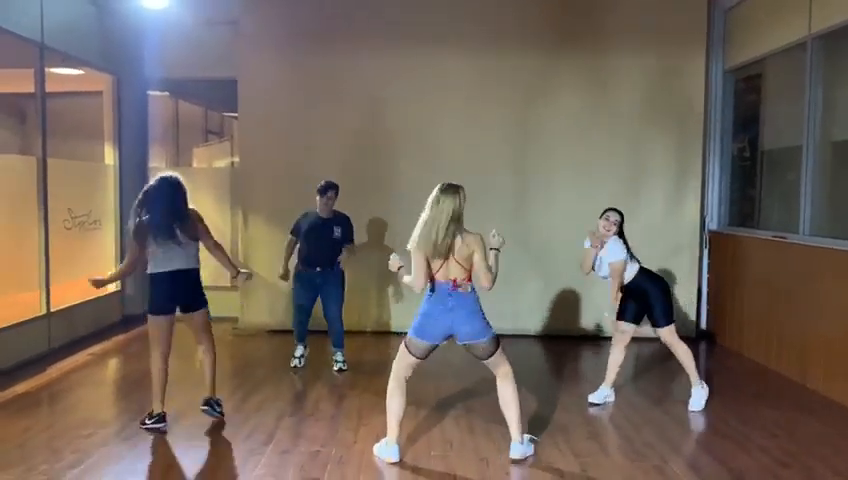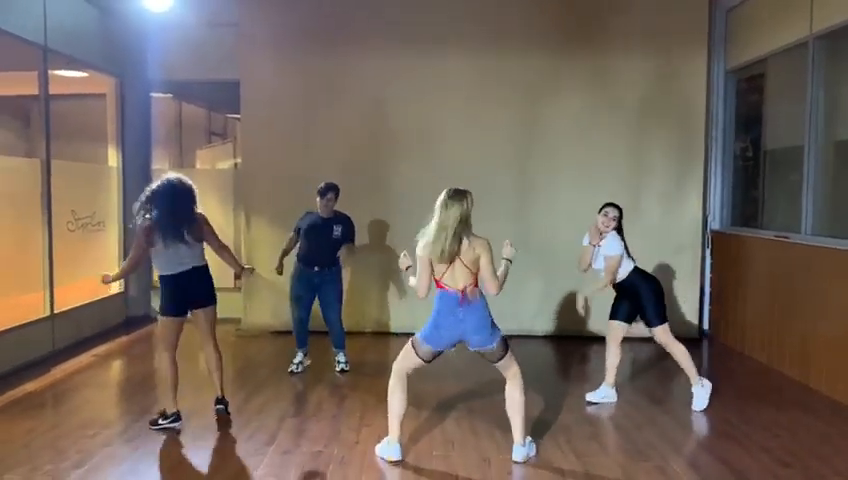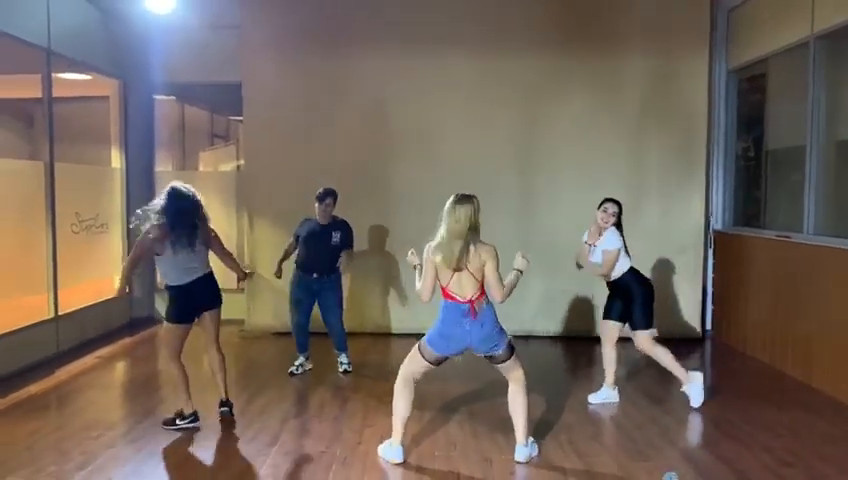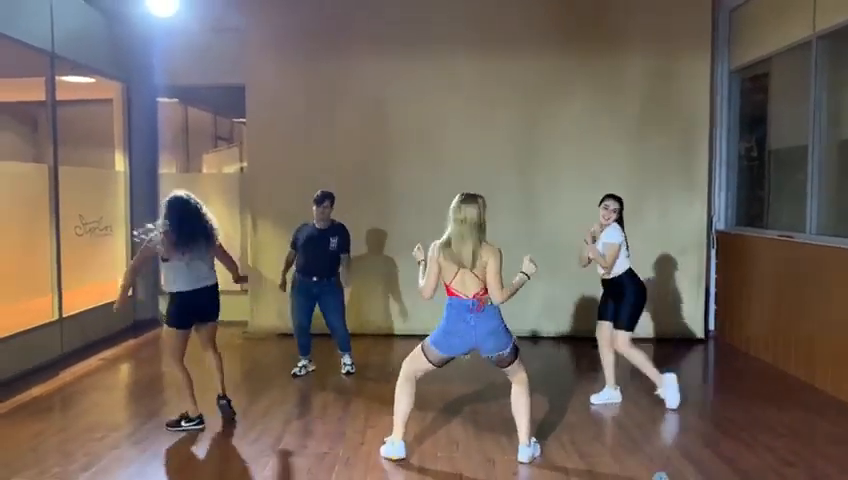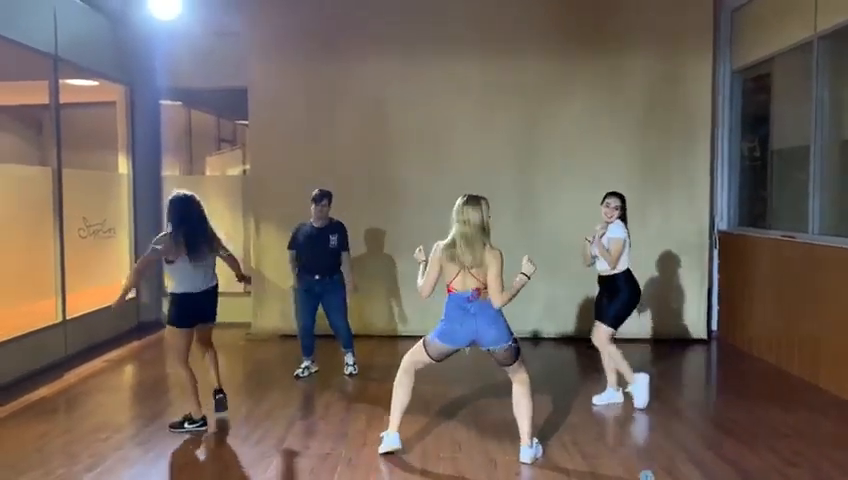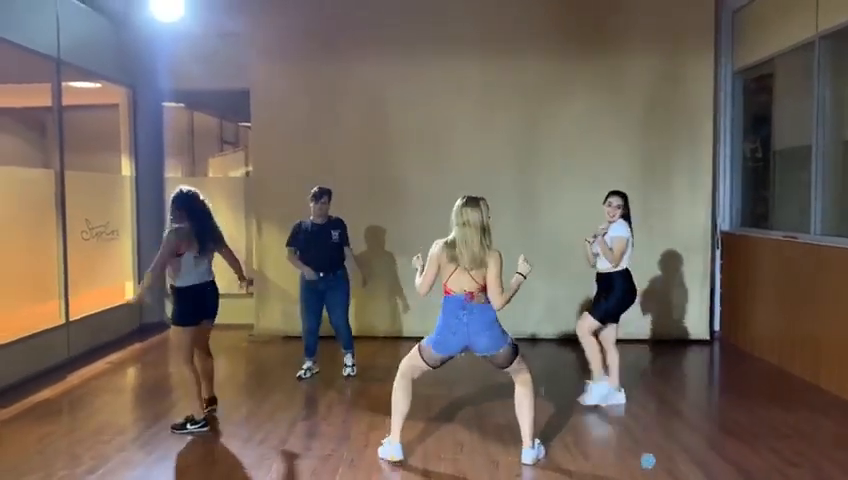
dt=0.1s
person 1, frame 1
left shoulder: (421, 238)
right shoulder: (472, 240)
left elbow: (418, 285)
right elbow: (486, 283)
left wrist: (400, 270)
right wrist: (494, 250)
left hip: (434, 313)
right hip: (468, 313)
left knee: (399, 374)
right knee: (504, 373)
left ankle: (390, 446)
right ankle: (518, 443)
person 1, frame 2
left shoulder: (428, 244)
right shoulder: (480, 244)
left elbow: (422, 290)
right elbow: (493, 289)
left wrist: (408, 268)
right wrist: (506, 260)
left hip: (444, 319)
right hip: (477, 319)
left knee: (399, 371)
right knee: (513, 374)
left ankle: (392, 445)
right ankle: (521, 445)
person 1, frame 3
left shoulder: (433, 250)
right shoulder: (487, 251)
left elbow: (425, 296)
right elbow: (498, 296)
left wrist: (417, 267)
right wrist: (518, 271)
left hip: (450, 326)
right hip: (484, 326)
left knee: (406, 374)
right knee: (516, 376)
left ankle: (394, 446)
right ankle: (523, 446)
person 1, frame 4
left shoulder: (438, 248)
right shoulder: (490, 252)
left elbow: (426, 293)
right elbow: (498, 297)
left wrist: (422, 263)
right wrist: (525, 274)
left hip: (454, 325)
right hip: (490, 325)
left knee: (408, 373)
right knee: (519, 378)
left ankle: (396, 443)
right ankle: (526, 447)
person 1, frame 5
left shoulder: (442, 249)
right shoulder: (492, 254)
left elbow: (425, 291)
right elbow: (498, 301)
left wrist: (423, 263)
right wrist: (525, 276)
left hip: (455, 322)
right hip: (489, 322)
left knee: (407, 366)
right knee: (520, 378)
left ankle: (391, 436)
right ankle: (527, 447)
person 1, frame 6
left shoulder: (440, 248)
right shoulder: (492, 255)
left elbow: (422, 290)
right elbow: (497, 302)
left wrist: (419, 268)
right wrist: (521, 275)
left hip: (450, 327)
right hip: (484, 326)
left knee: (405, 372)
right knee: (523, 377)
left ankle: (393, 445)
right ankle: (529, 448)
person 2, frame 1
left shoulder: (143, 226)
right shoulder: (191, 218)
left elbow: (130, 265)
right elbow: (214, 247)
left wrist: (105, 281)
right wrist: (236, 272)
left hip: (160, 287)
right hip: (189, 283)
left knee: (159, 351)
right knee: (206, 342)
left ankle: (158, 413)
right ankle: (211, 399)
person 2, frame 2
left shoulder: (149, 226)
right shoulder: (197, 220)
left elbow: (133, 263)
right elbow: (219, 247)
left wrist: (113, 278)
right wrist: (240, 269)
left hip: (172, 288)
right hip: (200, 282)
left knee: (166, 351)
right knee: (209, 343)
left ankle: (171, 412)
right ankle: (220, 399)
person 2, frame 3
left shoulder: (155, 232)
right shoulder: (201, 228)
left elbow: (132, 262)
right elbow: (224, 253)
left wrist: (122, 287)
right wrist: (241, 273)
left hip: (181, 296)
right hip: (208, 290)
left knee: (171, 355)
right knee: (213, 347)
left ankle: (188, 412)
right ankle: (224, 402)
person 2, frame 4
left shoulder: (162, 239)
right shoulder: (206, 233)
left elbow: (133, 269)
right elbow: (226, 259)
left wrist: (122, 297)
right wrist: (238, 277)
left hip: (182, 302)
right hip: (208, 297)
left knee: (174, 360)
right knee: (210, 347)
left ankle: (193, 414)
right ankle: (223, 396)
person 2, frame 5
left shoulder: (168, 240)
right shoulder: (206, 235)
left elbow: (139, 270)
right elbow: (229, 259)
left wrist: (122, 294)
right wrist: (241, 276)
left hip: (184, 302)
right hip: (209, 297)
left knee: (180, 360)
right knee: (205, 344)
left ankle: (196, 416)
right ankle: (218, 390)
person 2, frame 6
left shoulder: (176, 234)
right shoulder: (209, 232)
left elbow: (157, 268)
right elbow: (229, 256)
left wrist: (140, 292)
right wrist: (242, 277)
left hip: (187, 299)
right hip: (209, 294)
left knee: (185, 360)
right knee: (201, 348)
left ankle: (199, 417)
right ankle: (209, 398)
person 3, frame 1
left shoulder: (615, 247)
right shoulder: (593, 240)
left elbow: (615, 285)
right elbow: (585, 270)
right wrist: (593, 247)
left hip: (651, 288)
right hip: (632, 293)
left knee: (669, 339)
right knee: (619, 339)
left ankle: (698, 386)
right ankle: (606, 389)
person 3, frame 2
left shoulder: (613, 242)
right shoulder: (591, 236)
left elbow: (607, 279)
right elbow: (583, 267)
left wrist: (585, 294)
right wrist: (592, 243)
left hip: (644, 288)
right hip: (625, 293)
left knee: (664, 339)
right knee: (612, 338)
left ankle: (699, 384)
right ankle: (608, 389)
person 3, frame 3
left shoulder: (611, 236)
right shoulder: (591, 233)
left elbow: (605, 271)
right elbow: (581, 264)
left wrist: (585, 263)
right wrist: (589, 242)
left hip: (636, 289)
right hip: (618, 290)
left knee: (644, 344)
right knee: (607, 337)
left ankle: (689, 379)
right ankle: (609, 389)
person 3, frame 4
left shoulder: (614, 231)
right shoulder: (597, 231)
left elbow: (607, 265)
right elbow: (583, 263)
left wrist: (591, 247)
right wrist: (589, 242)
left hip: (629, 289)
right hip: (611, 289)
left knee: (621, 345)
right knee: (603, 338)
left ankle: (663, 381)
right ankle: (611, 390)
person 3, frame 5
left shoulder: (617, 229)
right shoulder: (601, 229)
left elbow: (612, 263)
right elbow: (588, 262)
left wrist: (601, 239)
right wrist: (590, 241)
left hip: (624, 289)
right hip: (608, 288)
left knee: (600, 339)
right knee: (604, 339)
left ankle: (635, 379)
right ankle: (613, 390)
person 3, frame 6
left shoulder: (621, 228)
right shoulder: (602, 227)
left elbow: (613, 260)
right elbow: (592, 262)
left wrist: (600, 239)
right wrist: (590, 242)
left hip: (619, 287)
right hip: (605, 286)
left knee: (583, 328)
right knee: (607, 340)
left ankle: (599, 381)
right ankle: (614, 390)
person 4, frame 1
left shoulder: (343, 220)
right shoulder: (305, 218)
left elbow: (350, 245)
right elbow: (292, 242)
left wrist: (347, 252)
right wrist: (285, 265)
left hip: (332, 274)
right hip: (305, 273)
left knee: (334, 316)
right knee: (300, 314)
left ankle: (338, 355)
right ankle: (300, 348)
person 4, frame 2
left shoulder: (344, 221)
right shoulder: (306, 218)
left elbow: (350, 245)
right elbow: (293, 239)
left wrist: (346, 249)
right wrist: (281, 258)
left hip: (329, 275)
right hip: (303, 273)
left knee: (333, 317)
right knee: (299, 316)
left ankle: (340, 355)
right ankle: (301, 355)
person 4, frame 3
left shoulder: (342, 226)
right shoulder: (305, 224)
left elbow: (348, 252)
right elbow: (292, 245)
left wrist: (345, 259)
right wrist: (279, 263)
left hip: (329, 281)
right hip: (302, 280)
left knee: (334, 322)
right knee: (298, 322)
left ankle: (343, 356)
right ankle: (303, 358)
person 4, frame 4
left shoulder: (340, 230)
right shoulder: (303, 229)
left elbow: (345, 257)
right elbow: (292, 253)
left wrist: (345, 273)
right wrist: (283, 275)
left hip: (329, 284)
right hip: (302, 284)
left knee: (337, 324)
right knee: (300, 324)
left ankle: (346, 357)
right ankle: (305, 361)
person 4, frame 5
left shoulder: (338, 228)
right shoulder: (301, 229)
left elbow: (344, 256)
right elbow: (292, 256)
left wrist: (349, 280)
right wrist: (295, 277)
left hip: (332, 283)
right hip: (306, 284)
left knee: (339, 322)
right knee: (304, 325)
left ankle: (349, 356)
right ankle: (308, 362)
person 4, frame 6
left shoulder: (338, 224)
right shoulder: (300, 227)
left elbow: (347, 250)
right elbow: (290, 254)
left wrist: (357, 271)
right wrist: (304, 268)
left hip: (336, 280)
right hip: (311, 282)
left knee: (340, 321)
right knee: (310, 325)
left ankle: (349, 357)
right ankle: (310, 363)
